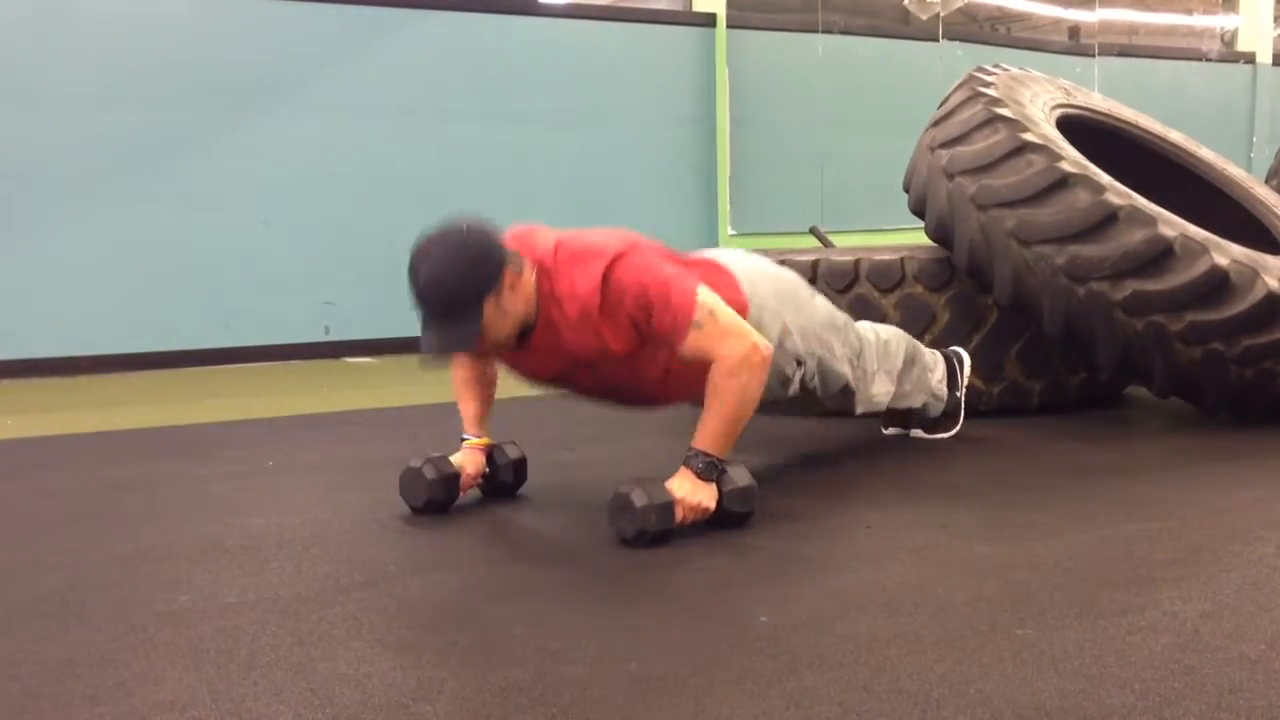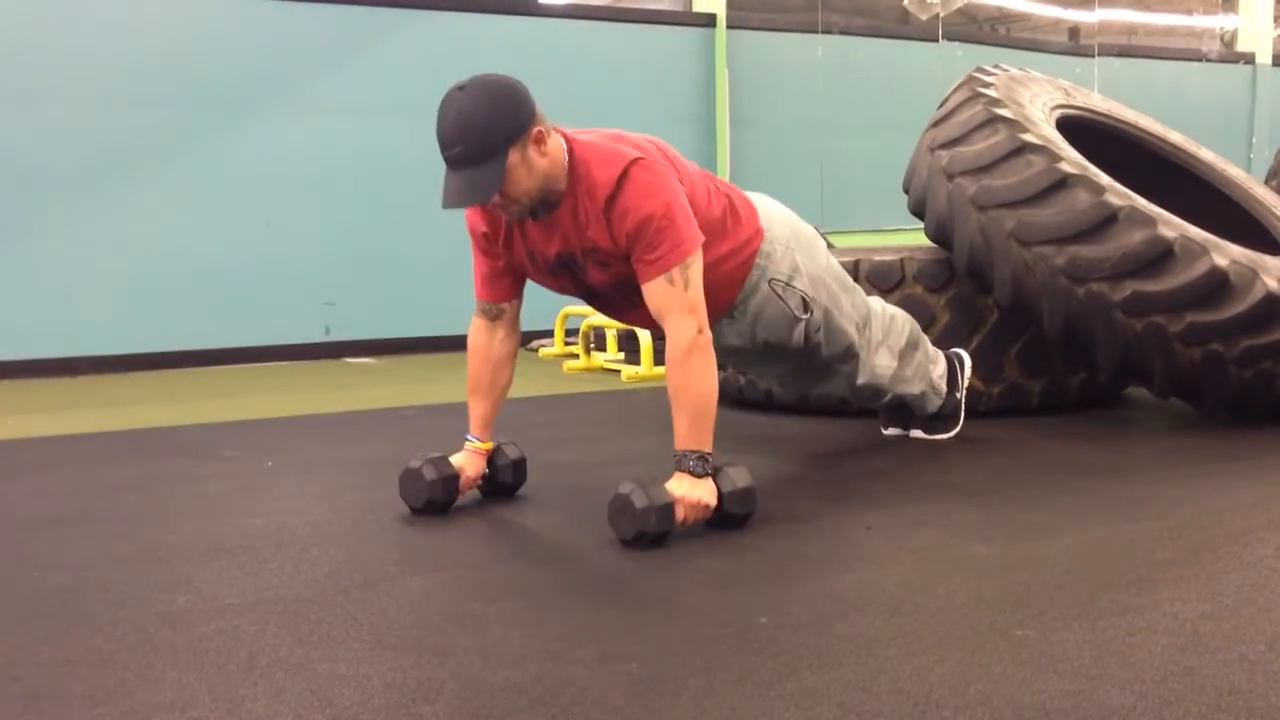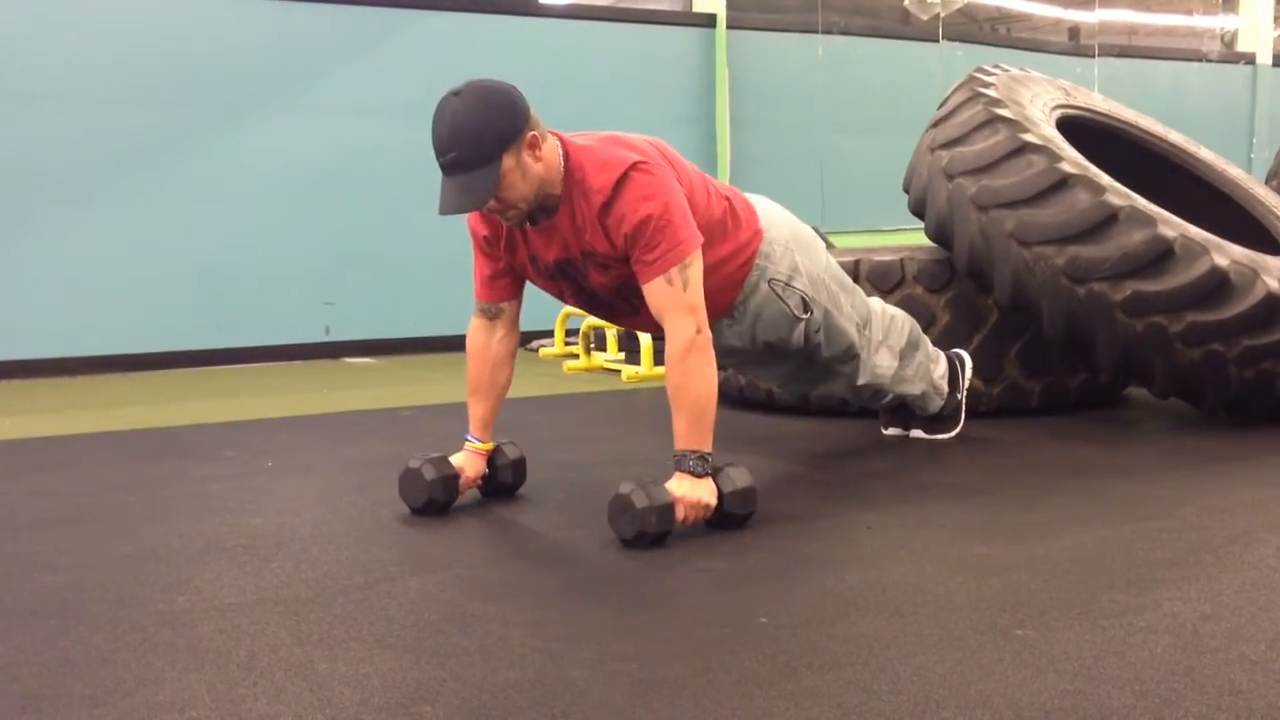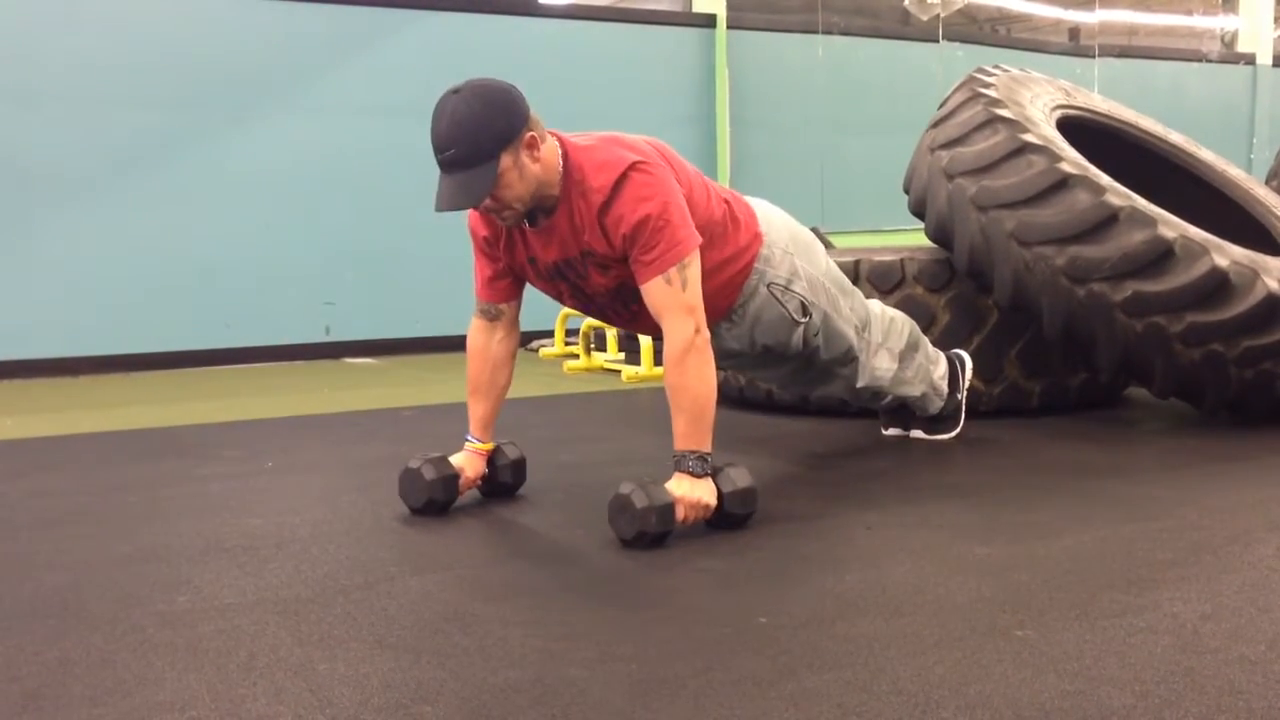
dt=0.3s
person 1, frame 1
left shoulder: (608, 283)
right shoulder: (482, 291)
left elbow: (749, 352)
right elbow: (467, 349)
left wrist: (701, 469)
right wrist: (474, 440)
left hip: (749, 313)
right hip: (681, 305)
left knee: (860, 367)
left ankle: (938, 378)
right ankle: (919, 395)
person 1, frame 2
left shoulder: (630, 181)
right shoulder: (492, 212)
left elbow: (689, 332)
right elbow: (495, 324)
left wrist: (694, 467)
right wrist: (478, 443)
left hip: (759, 264)
right hip: (695, 295)
left knee: (862, 348)
left ankle: (939, 382)
right ankle: (908, 396)
person 1, frame 3
left shoulder: (628, 184)
right shoulder: (493, 213)
left elbow: (688, 331)
right elbow: (493, 325)
left wrist: (693, 468)
right wrist: (477, 444)
left hip: (759, 266)
right hip: (709, 304)
left knee: (863, 346)
left ankle: (941, 380)
right ankle: (908, 398)
person 1, frame 4
left shoulder: (626, 183)
right shoulder: (492, 217)
left elbow: (686, 332)
right elbow: (494, 325)
left wrist: (693, 468)
right wrist: (478, 445)
left hip: (758, 269)
left knee: (862, 350)
right knee: (824, 374)
left ankle: (941, 381)
right ankle: (908, 396)
